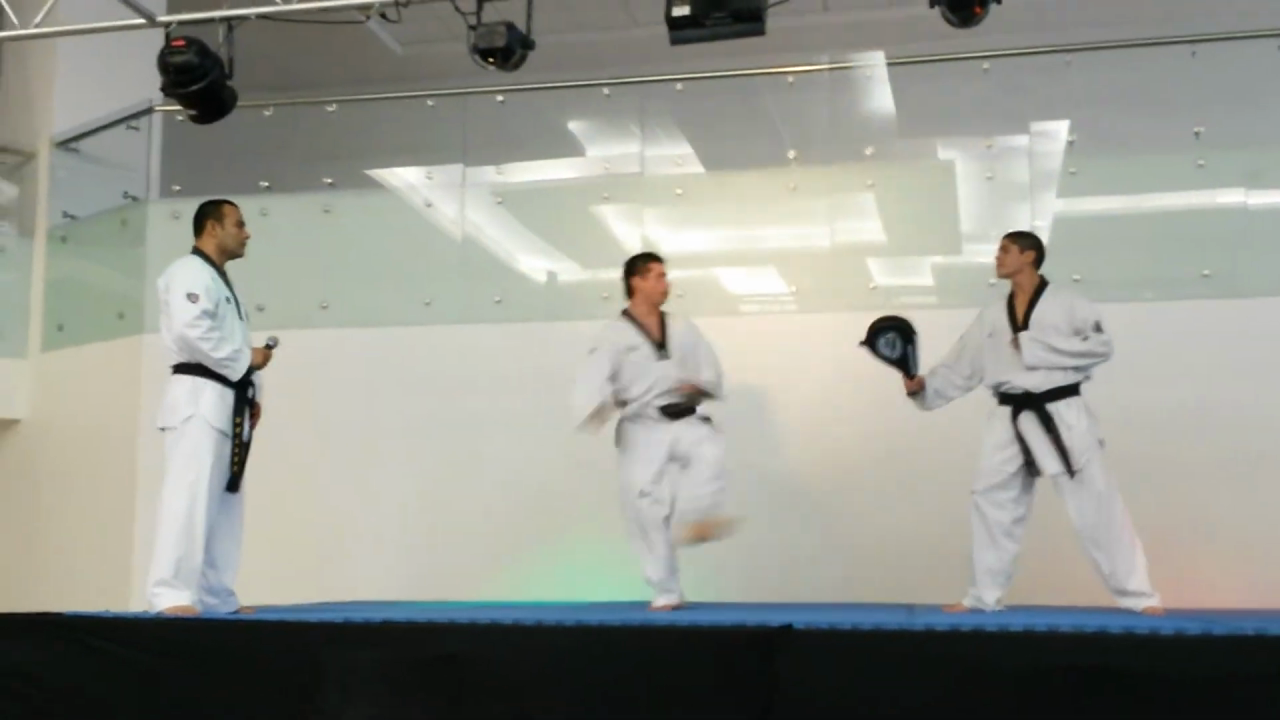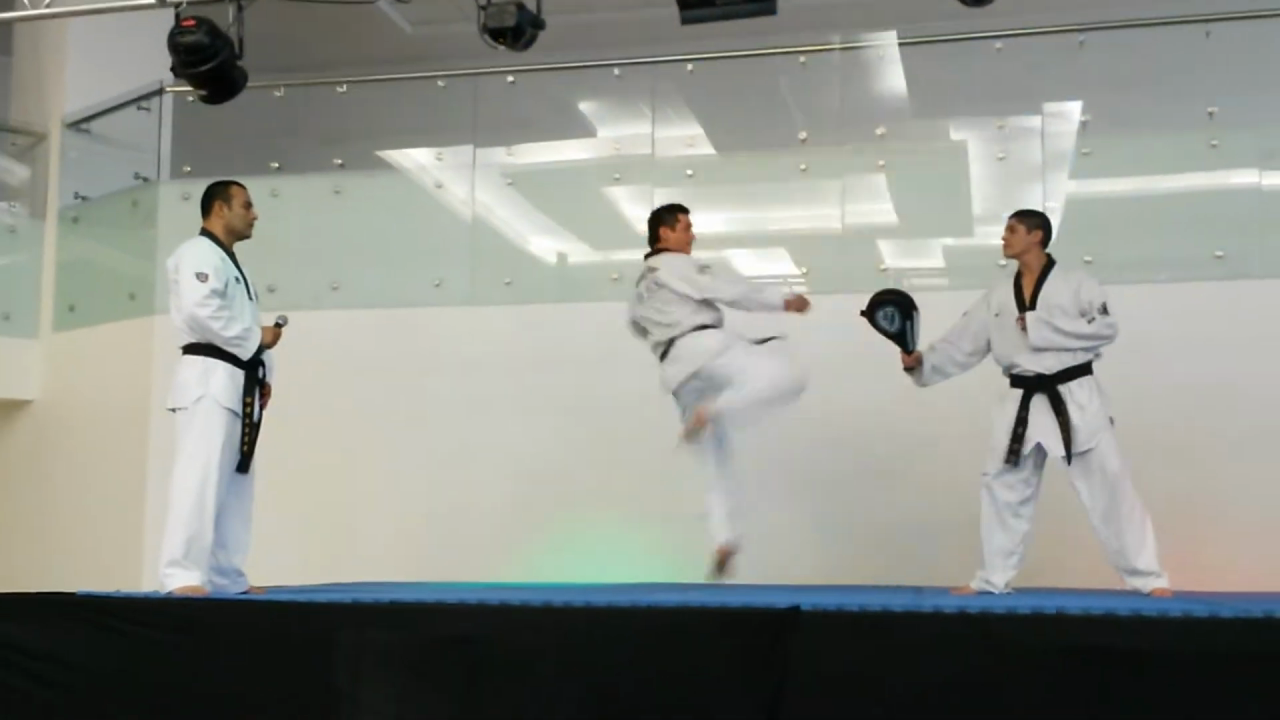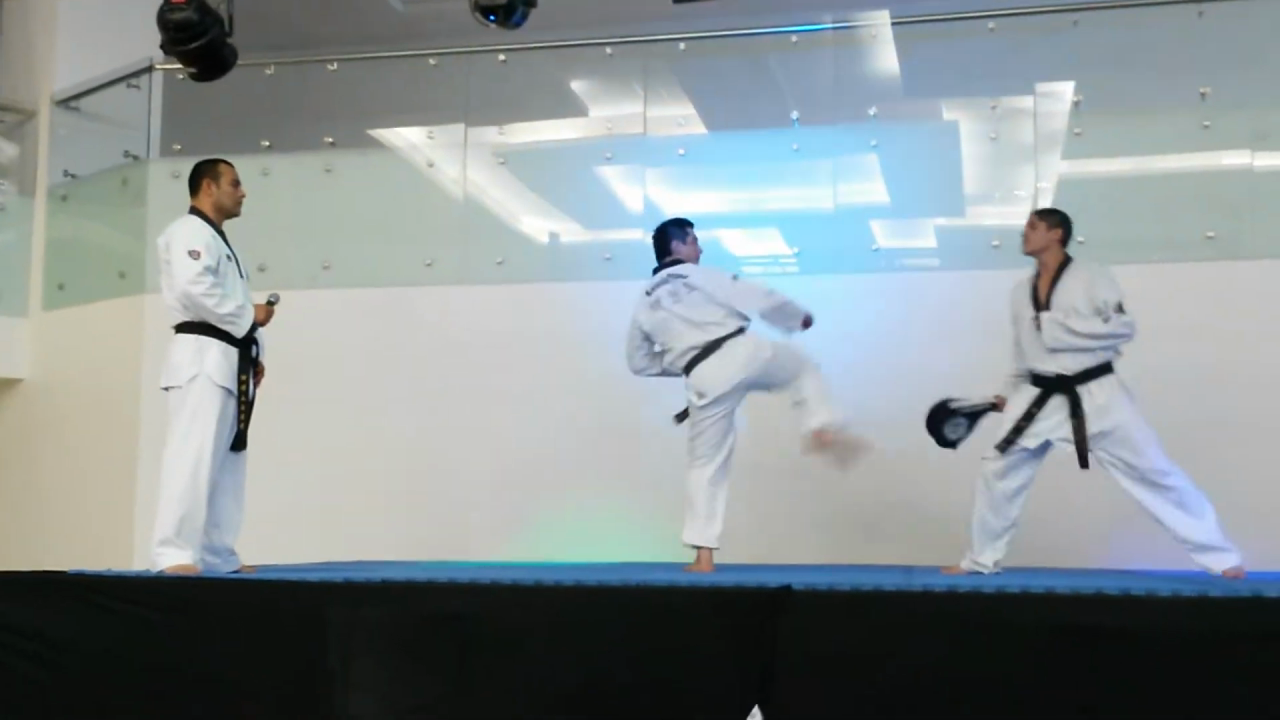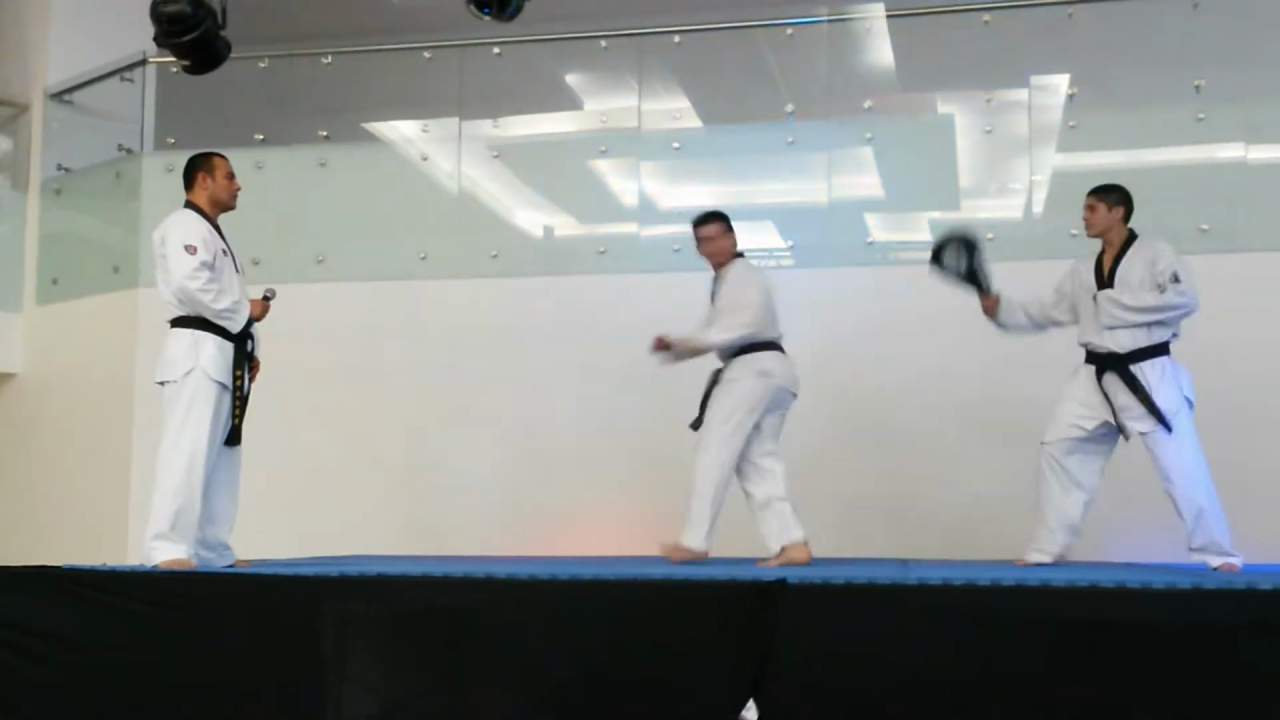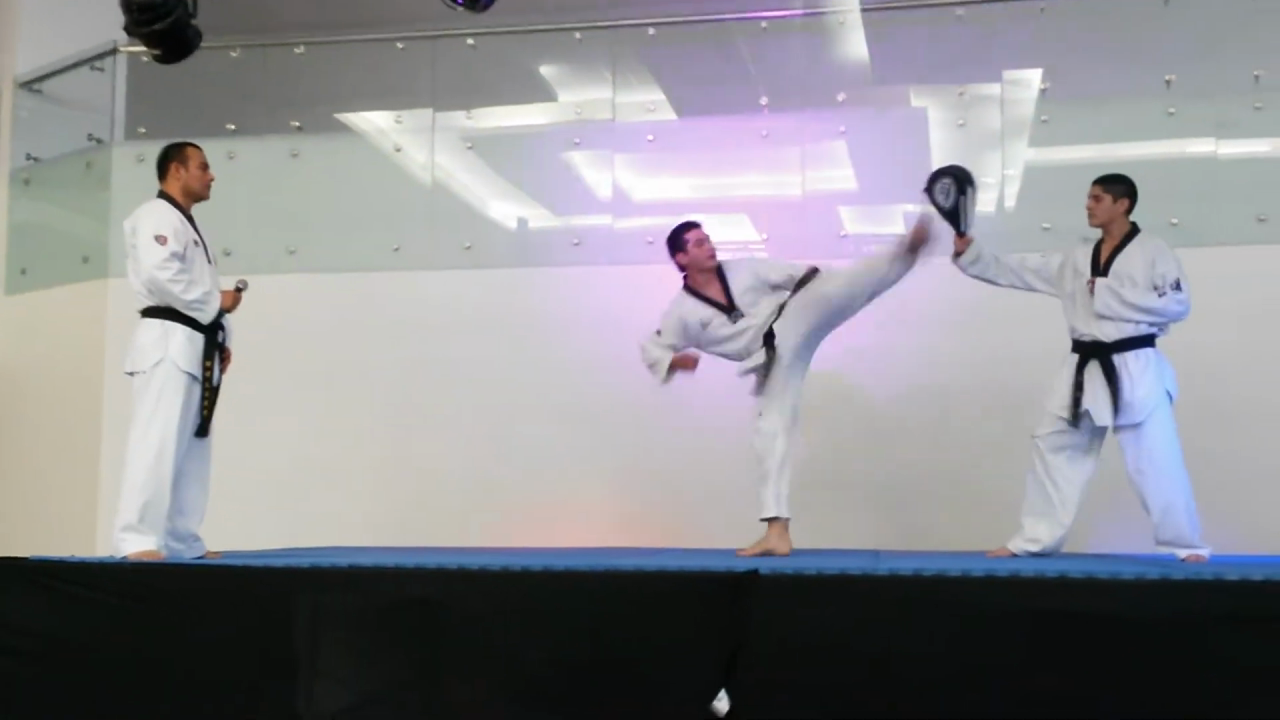
dt=0.3s
person 1, frame 1
left shoulder: (222, 283)
right shoulder: (190, 272)
right elbow: (190, 331)
left wrist: (251, 393)
right wrist: (246, 360)
left hip: (226, 403)
right hip: (199, 400)
left knee: (224, 502)
right knee: (189, 496)
left ankle: (216, 595)
right ankle: (171, 595)
person 1, frame 2
left shoulder: (231, 263)
right shoulder: (198, 253)
right elbow: (200, 311)
left wrist: (261, 375)
right wrist: (257, 339)
left hip: (236, 383)
right hip: (209, 379)
left knee: (235, 482)
right knee: (200, 476)
left ankle: (225, 576)
right ankle: (182, 574)
person 1, frame 3
left shoulder: (219, 241)
right shoulder: (189, 231)
right elbow: (193, 288)
left wrist: (253, 353)
right wrist: (249, 316)
left hip: (229, 361)
right hip: (203, 357)
left knee: (227, 460)
right knee: (193, 455)
left ankle: (217, 554)
right ankle: (172, 554)
person 1, frame 4
left shoulder: (214, 235)
right shoulder: (184, 226)
right elbow: (189, 284)
left wrist: (246, 348)
right wrist: (245, 311)
left hip: (223, 355)
right hip: (198, 351)
left knee: (221, 454)
right knee: (188, 449)
left ankle: (211, 549)
right ankle: (167, 548)
person 1, frame 5
left shoulder: (188, 227)
right shoulder: (156, 216)
right elbow: (160, 275)
left wrist: (219, 338)
right wrist: (216, 302)
left hip: (194, 346)
right hip: (168, 343)
left knee: (191, 447)
right knee: (157, 440)
left ankle: (181, 540)
right ankle: (136, 539)
person 2, frame 1
left shoulder: (1067, 302)
right shoulder: (991, 317)
left elbow: (1101, 346)
right elbow: (961, 368)
left wrist: (1035, 346)
right wrist: (923, 385)
left hip: (1062, 415)
right hip: (1012, 420)
left knee: (1097, 507)
right knee: (992, 503)
left ankle: (1138, 596)
right ankle: (983, 596)
person 2, frame 2
left shoulder: (1075, 282)
right shoulder: (997, 296)
left elbow: (1106, 329)
right elbow: (962, 345)
left wrist: (1040, 326)
right wrist: (921, 362)
left hip: (1073, 396)
right hip: (1023, 401)
left knee: (1109, 485)
right knee: (1002, 486)
left ankle: (1148, 577)
right ankle: (992, 579)
person 2, frame 3
left shoulder: (1093, 278)
right shoulder: (1021, 293)
left elbow: (1121, 328)
left wrist: (1056, 327)
right wrist: (1009, 396)
left hip: (1098, 394)
right hip: (1044, 398)
left knee: (1152, 469)
right knee: (998, 471)
left ankle: (1219, 554)
right ankle: (980, 559)
person 2, frame 4
left shoulder: (1156, 254)
right shoulder: (1083, 270)
left elbow: (1185, 299)
right elbow: (1048, 311)
left wrist: (1113, 305)
right wrist: (1001, 309)
left hip: (1149, 374)
right hip: (1097, 377)
left knee: (1182, 465)
right knee: (1060, 450)
left ankle: (1217, 552)
right ankle: (1047, 547)
person 2, frame 5
left shoulder: (1153, 251)
right shoulder: (1077, 257)
left elbow: (1177, 305)
right elbow: (1019, 272)
left wrist: (1110, 294)
right wrist: (969, 253)
left hip: (1135, 368)
right hip: (1085, 368)
left knee: (1154, 460)
right knee: (1053, 447)
left ankle: (1186, 544)
right ankle: (1035, 539)
person 3, frame 1
left shoulder: (682, 327)
right shoulder: (617, 334)
left elbow: (711, 371)
right elbow: (593, 385)
left wrist: (699, 387)
right wrist: (595, 411)
left hip: (684, 423)
right hip: (643, 430)
left knee: (710, 453)
right knee: (648, 513)
left ankle: (698, 519)
right ankle: (666, 594)
person 3, frame 2
left shoulder: (644, 284)
right shoulder: (673, 266)
left elbow: (638, 326)
right elbow: (726, 288)
right wrist: (783, 299)
left hip: (683, 369)
right hip: (702, 353)
left knee: (717, 454)
right knee: (785, 377)
left ankle: (724, 541)
right ankle: (713, 413)
person 3, frame 3
left shoulder: (644, 306)
right shoulder: (708, 277)
left elbow: (638, 362)
right elbow: (767, 301)
right wrist: (799, 317)
left hip: (709, 381)
right hip: (752, 355)
left knee: (705, 467)
right knee: (802, 370)
left ankle: (704, 555)
right ankle: (823, 430)
person 3, frame 4
left shoulder: (737, 277)
right shoulder: (731, 280)
left elbow: (742, 325)
right elbow: (723, 329)
left wrist: (684, 345)
right wrist: (675, 344)
left hip: (754, 370)
right hip: (773, 373)
left knee: (715, 455)
right knee: (759, 465)
left ankle: (695, 542)
right ankle: (792, 545)
person 3, frame 5
left shoulder: (740, 270)
right shoulder: (678, 312)
left elbow: (788, 273)
right elbow: (651, 351)
right wrist: (672, 362)
left hip: (791, 327)
right hip: (769, 364)
left knee: (828, 292)
right knee: (771, 436)
left ankle: (905, 250)
right ankle: (778, 533)
